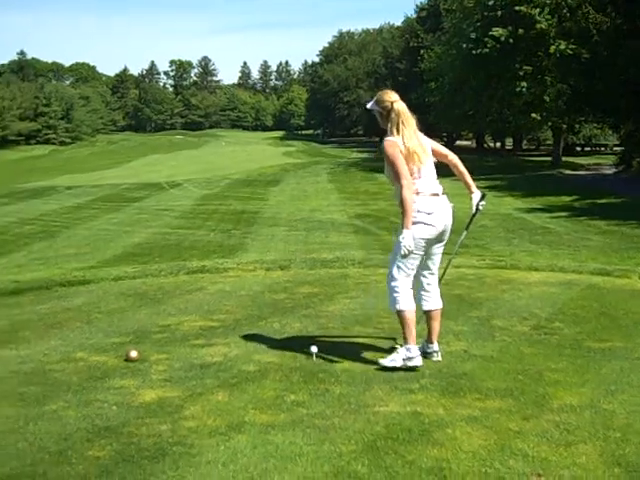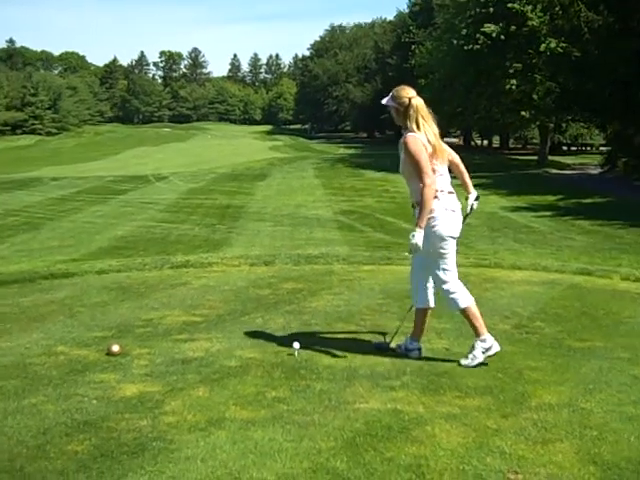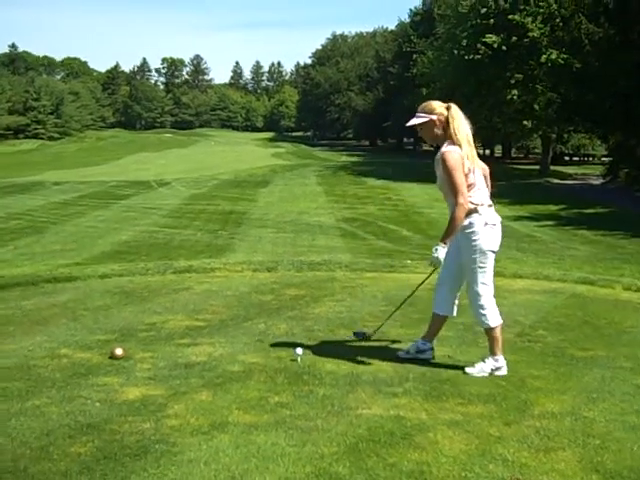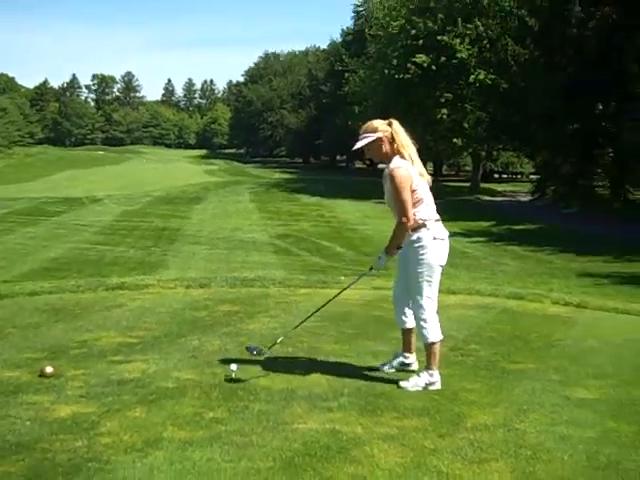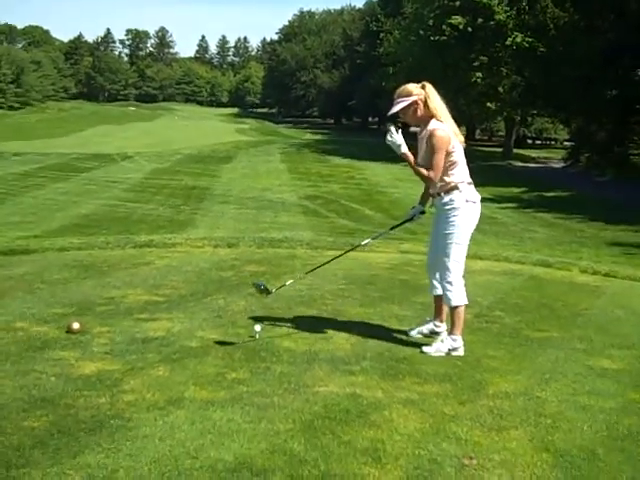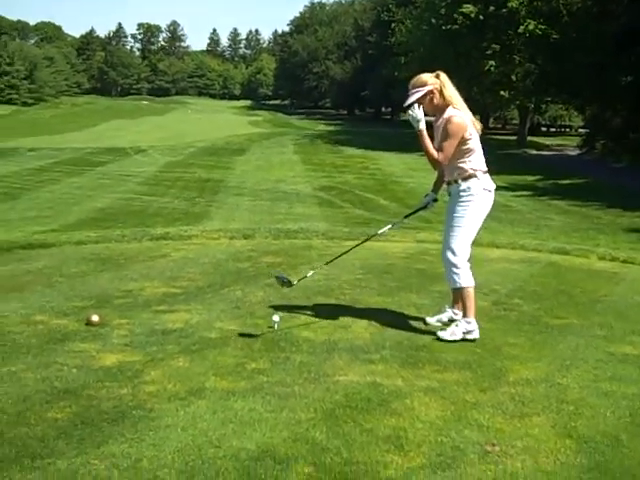
dt=0.3s
person 1, frame 1
left shoulder: (390, 143)
right shoulder: (416, 136)
left elbow: (408, 186)
right elbow: (453, 159)
left wrist: (405, 229)
right wrist: (474, 191)
left hip: (421, 214)
right hip: (441, 209)
left knee: (398, 280)
right knee: (427, 279)
left ankle: (410, 348)
right ankle: (430, 345)
person 1, frame 2
left shoulder: (410, 139)
right shoulder: (426, 134)
left elbow: (428, 184)
right elbow: (454, 158)
left wrist: (419, 227)
right wrist: (470, 191)
left hip: (438, 212)
right hip: (446, 208)
left knee: (446, 280)
right knee: (420, 278)
left ankle: (485, 340)
right ankle: (414, 342)
person 1, frame 3
left shoulder: (449, 154)
right shoulder: (456, 148)
left elbow: (462, 203)
right elbow: (485, 170)
left wrist: (442, 243)
right wrist: (486, 199)
left hip: (479, 227)
right hip: (470, 227)
left knee: (480, 294)
right knee: (445, 286)
left ankle: (496, 360)
right ankle: (425, 345)
person 1, frame 4
left shoulder: (397, 170)
right shoulder: (400, 165)
left elbow: (406, 220)
left wrist: (386, 254)
right wrist: (394, 248)
left hip: (427, 241)
right hip: (415, 241)
left knee: (423, 307)
right knee: (402, 299)
left ankle: (431, 374)
right ankle: (408, 356)
person 1, frame 5
left shoulder: (439, 132)
right shoulder: (427, 130)
left elbow: (432, 178)
left wrist: (403, 151)
right wrist: (421, 204)
left hip: (459, 204)
right hip: (445, 204)
left knee: (450, 271)
right knee: (435, 266)
left ankle: (454, 339)
right ankle: (438, 323)
person 1, frame 6
left shoulder: (455, 120)
right shoulder: (441, 119)
left elbow: (438, 161)
left wrist: (420, 128)
right wrist: (433, 192)
left hip: (474, 191)
right hip: (459, 191)
left knee: (455, 254)
right knee: (450, 253)
left ankle: (469, 322)
right ankle: (456, 310)
